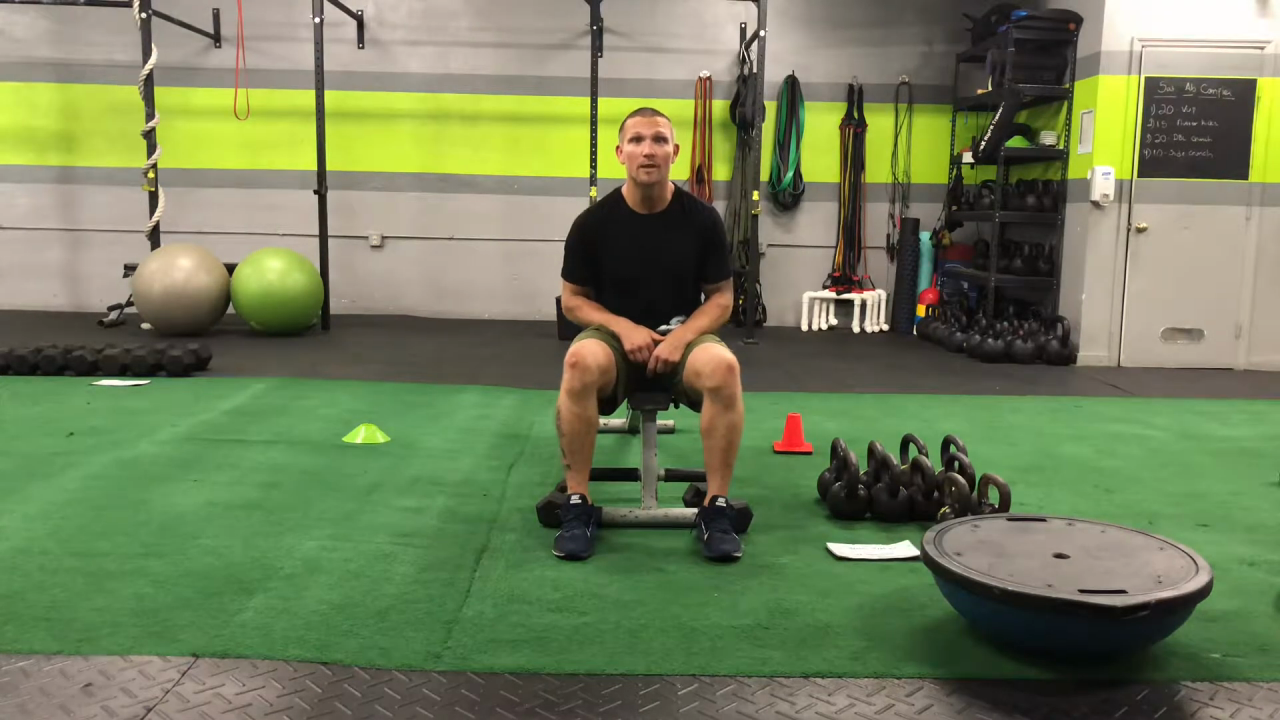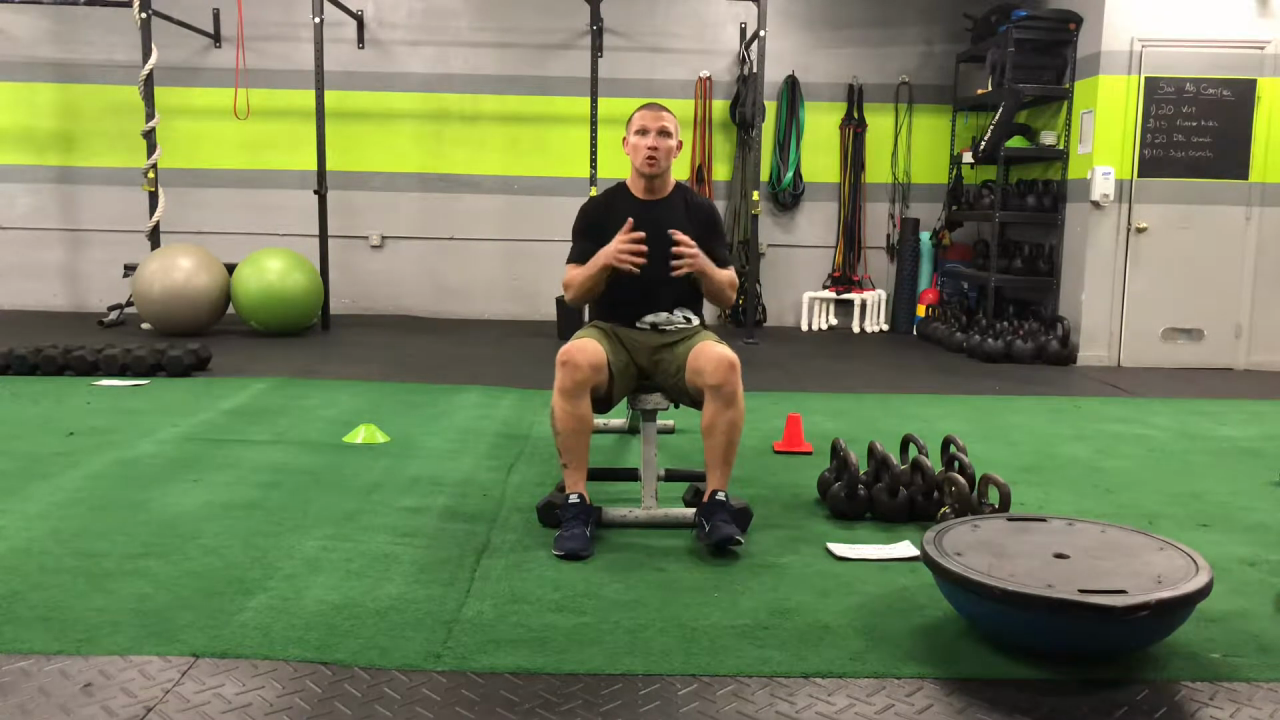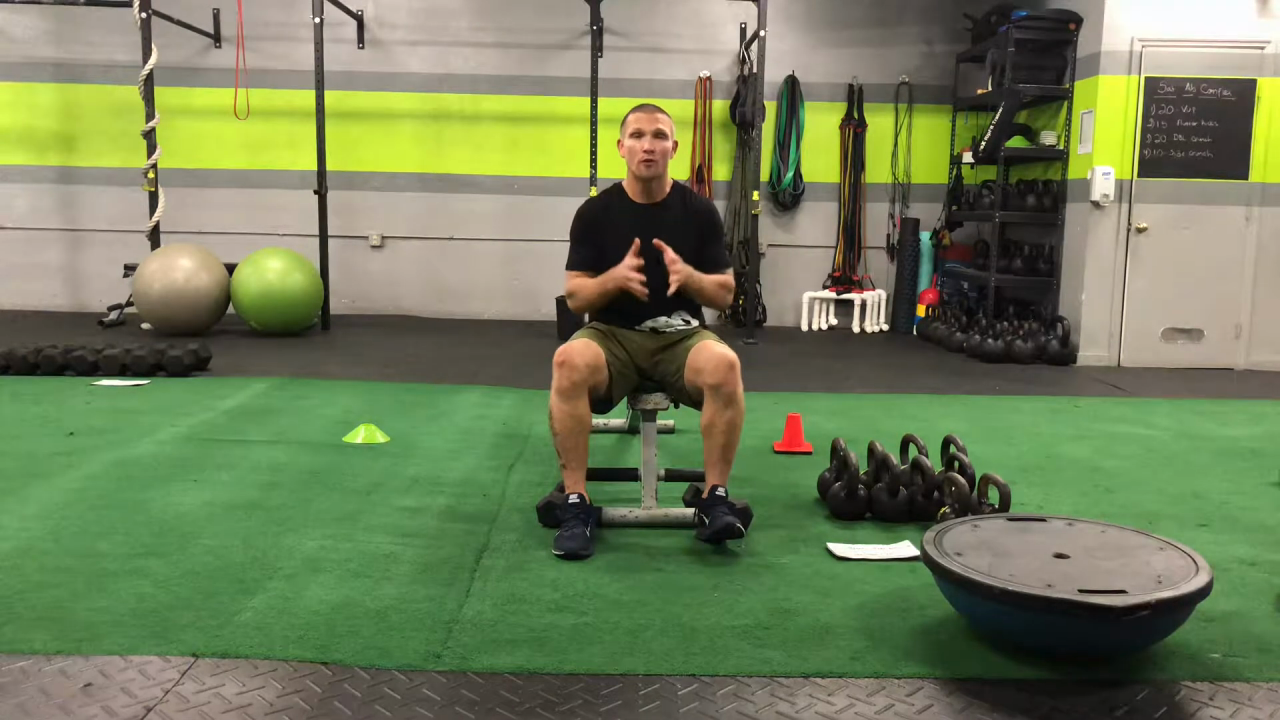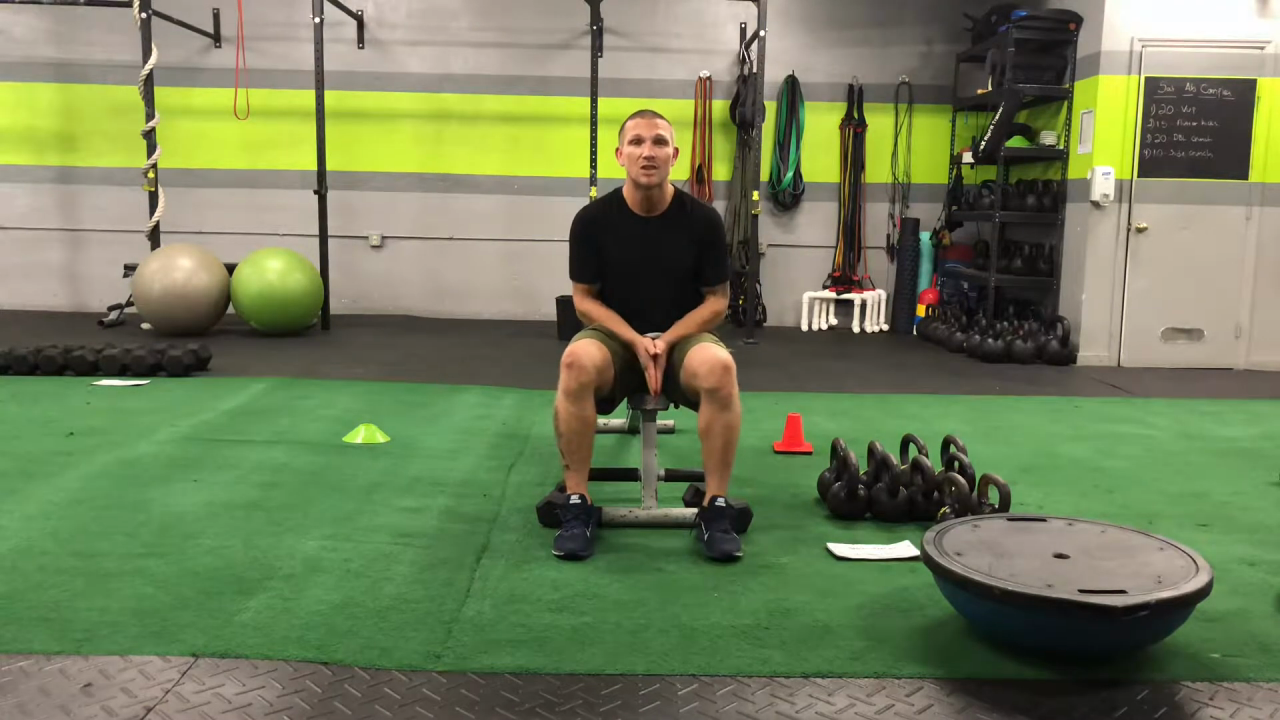
dt=0.7s
person 1, frame 1
left shoulder: (702, 219)
right shoulder: (593, 222)
left elbow: (720, 299)
right elbow: (573, 301)
left wrist: (681, 336)
right wrist: (623, 327)
left hip: (683, 337)
right hip: (615, 336)
left knee: (723, 367)
right knee: (580, 362)
left ankle: (715, 508)
right ankle: (577, 504)
person 1, frame 2
left shoulder: (700, 211)
right shoulder: (599, 209)
left elbow: (728, 296)
right elbow: (572, 293)
left wrist: (705, 267)
right wrist: (602, 260)
left hip: (681, 335)
right hip: (613, 332)
left knee: (725, 365)
right knee: (571, 361)
left ankle: (715, 502)
right ankle: (576, 503)
person 1, frame 3
left shoulder: (699, 211)
right shoulder: (594, 212)
left elbow: (724, 292)
right elbow: (576, 295)
left wrist: (687, 274)
right wrist: (614, 277)
left hip: (681, 335)
right hip: (613, 333)
left knee: (725, 365)
right knee: (568, 361)
left ankle: (714, 500)
right ankle: (576, 504)
person 1, frame 4
left shoulder: (703, 220)
right shoulder: (592, 220)
left elbow: (717, 302)
right elbow: (585, 299)
left wrist: (666, 342)
right wrist: (636, 342)
left hip: (683, 337)
right hip: (616, 337)
left knee: (719, 367)
right knee: (577, 362)
left ankle: (715, 508)
right ankle: (577, 505)
